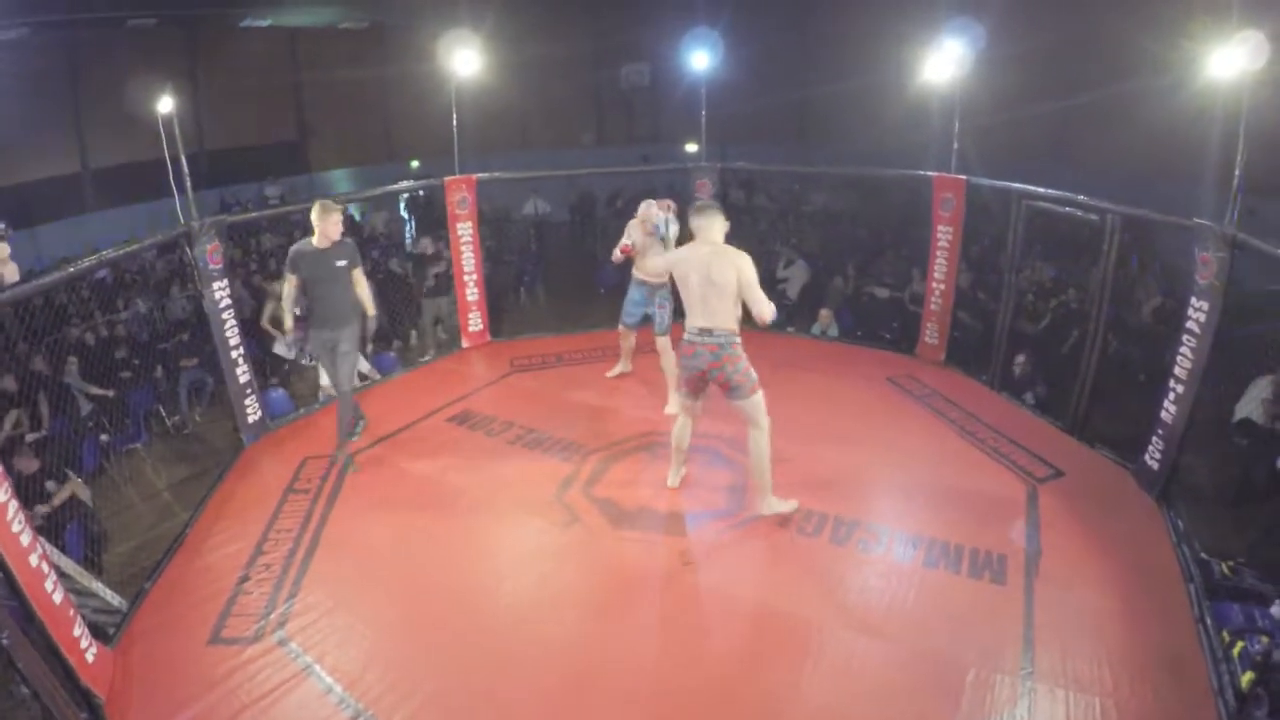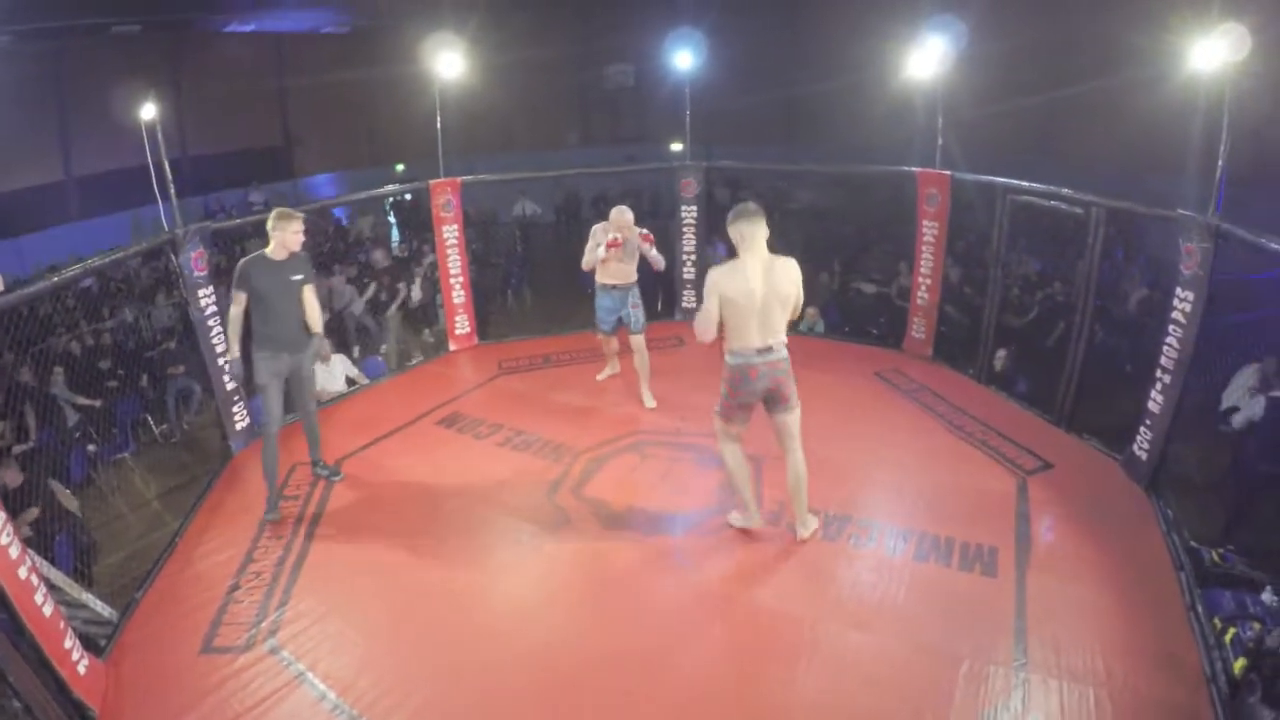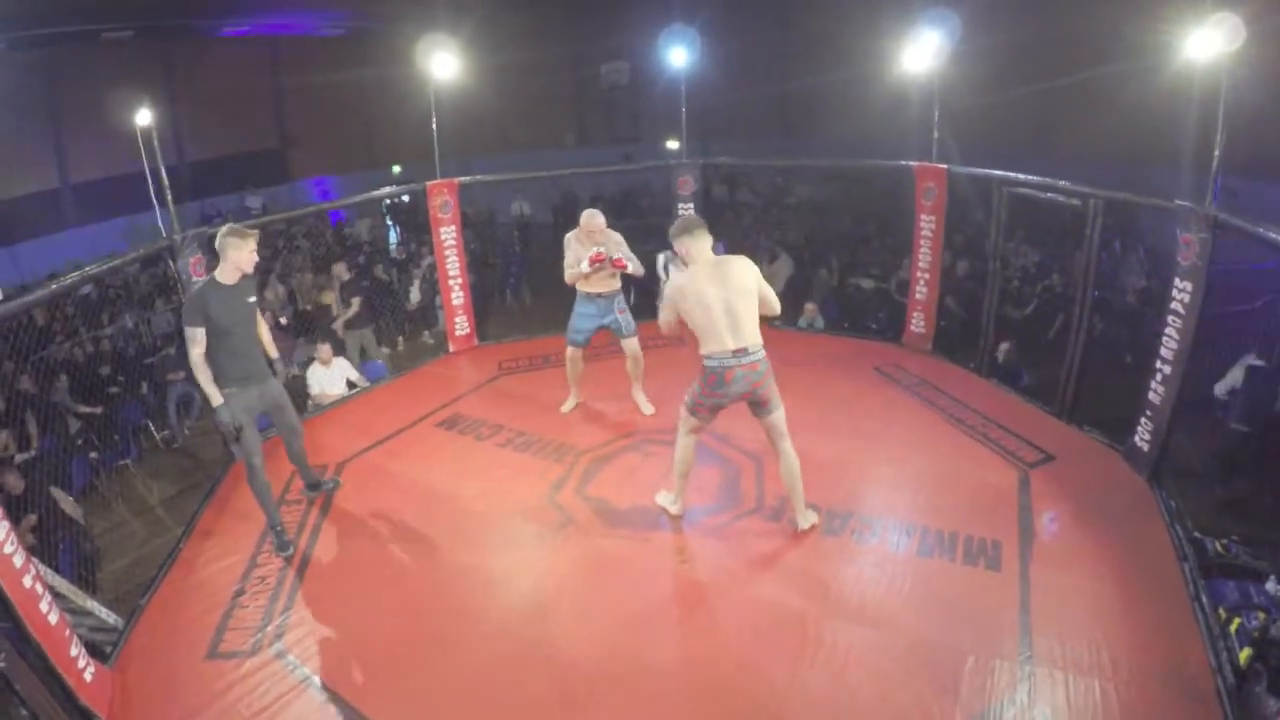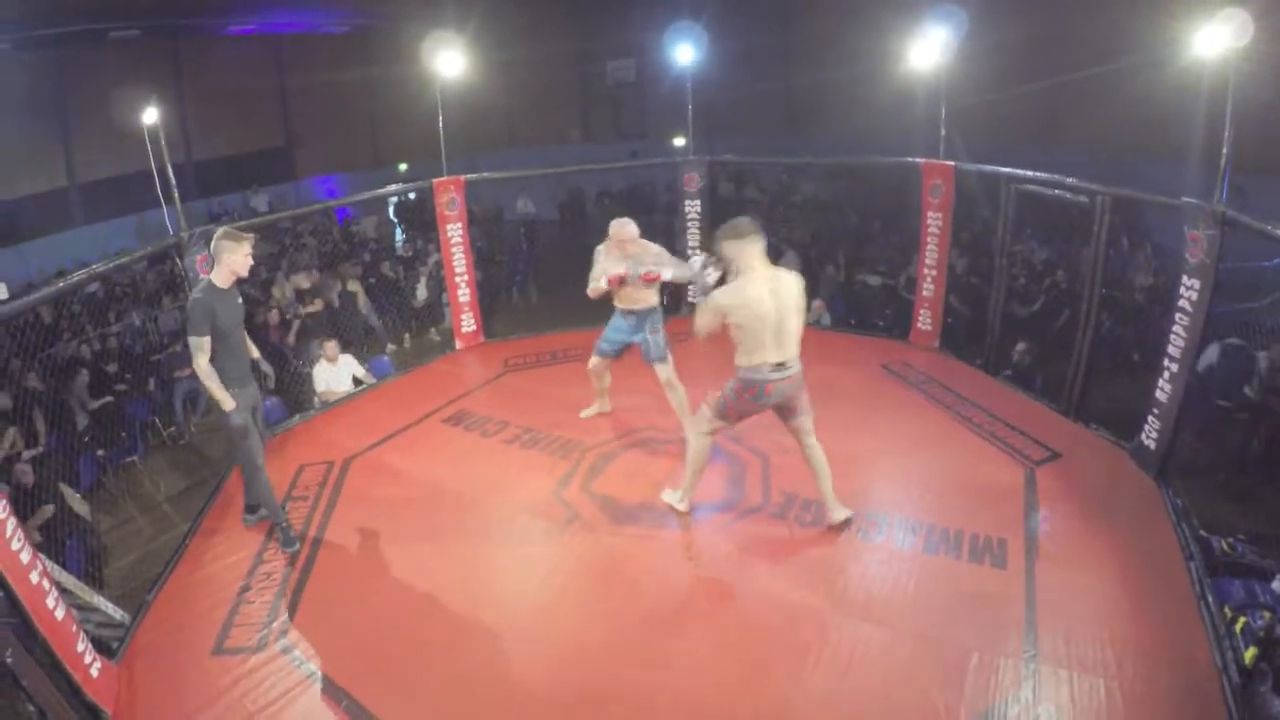
dt=0.5s
person 1, frame 1
left shoulder: (679, 256)
right shoulder: (736, 258)
left elbow: (655, 265)
right elbow: (762, 316)
right wrist: (769, 308)
left hip: (691, 349)
right hip: (726, 352)
left knee: (687, 411)
right knee: (759, 424)
left ankle: (675, 471)
right ankle: (766, 499)
person 1, frame 2
left shoulder: (719, 276)
right shoulder: (791, 269)
left elbow: (705, 335)
left wrist: (708, 307)
left hip: (741, 372)
right hip: (779, 367)
left knee: (728, 440)
right knee: (792, 446)
left ankle: (750, 513)
right ankle: (803, 522)
person 1, frame 3
left shoulder: (678, 286)
right shoulder: (744, 265)
left elbow: (666, 328)
right elbow: (774, 308)
left hip: (717, 376)
right hip: (756, 368)
left knee: (687, 430)
right knee: (782, 441)
left ankle: (675, 499)
right ankle: (802, 515)
person 1, frame 4
left shoulder: (727, 295)
right shoulder: (793, 280)
left elbow: (702, 330)
left wrist: (705, 290)
left hip: (752, 384)
right hip: (790, 379)
left knee: (701, 429)
right knee: (808, 438)
left ankle: (684, 495)
right ankle: (833, 509)
person 2, frame 1
left shoulder: (347, 247)
right shoulder: (298, 252)
left elbow: (360, 281)
right elbow: (289, 290)
left wrist: (371, 314)
right wrist: (289, 327)
left hip: (347, 327)
right hip: (318, 330)
left knee: (345, 385)
right knee: (338, 384)
left ankle: (340, 447)
right ankle: (358, 416)
person 2, frame 2
left shoulder: (301, 261)
right shoulder: (248, 267)
left elbow: (310, 300)
right elbow: (236, 311)
left wrist: (316, 333)
right wrist: (235, 355)
left hip: (300, 351)
right hip: (268, 356)
left knee: (309, 411)
right knee: (272, 426)
left ankle: (317, 462)
right ankle: (272, 496)
person 2, frame 3
left shoulder: (247, 283)
right shoulder: (200, 298)
right elbow: (196, 355)
left wrist: (276, 359)
right wrist: (217, 404)
left hip: (266, 379)
right hip: (235, 393)
left knee: (294, 432)
right knee: (255, 462)
left ankle: (311, 481)
right ankle: (276, 526)
person 2, frame 4
left shoulder: (232, 288)
right shoulder: (201, 302)
right elbow: (201, 363)
left wrist: (258, 358)
right wrist: (230, 407)
left hip: (248, 383)
right hip: (230, 393)
left knee: (252, 451)
right knee: (257, 460)
left ankle: (252, 508)
right ankle: (280, 522)
person 3, frame 1
left shoulder: (666, 228)
right shoulder: (632, 226)
right elbow: (616, 258)
right wrist: (621, 251)
left hip: (659, 291)
right hip: (637, 286)
left knee: (663, 345)
right knee: (625, 329)
left ankle: (673, 395)
right ankle: (624, 364)
person 3, frame 2
left shoulder: (639, 235)
right shoulder: (597, 231)
left elbow: (661, 265)
right elbow: (585, 264)
left wrist: (651, 247)
right wrist: (605, 248)
left hip: (629, 292)
right hip: (604, 292)
left knee: (638, 344)
right knee: (606, 336)
left ankle: (645, 389)
right ankle: (613, 365)
person 3, frame 3
left shoulder: (615, 239)
right shoulder: (571, 240)
left elbow: (640, 271)
right elbow: (569, 278)
left wrist: (626, 266)
right wrist: (588, 264)
left hip: (614, 300)
right hip: (585, 302)
left knee: (633, 350)
right knee: (572, 353)
left ankle: (637, 392)
right ankle: (574, 395)
person 3, frame 4
left shoulder: (651, 249)
right shoulder: (603, 252)
left elbow: (685, 272)
right elbow: (591, 292)
left wrist: (663, 274)
right wrist: (606, 282)
left hip: (649, 318)
right hip: (621, 318)
left knee: (667, 378)
right knee: (595, 366)
right ankle: (602, 403)
